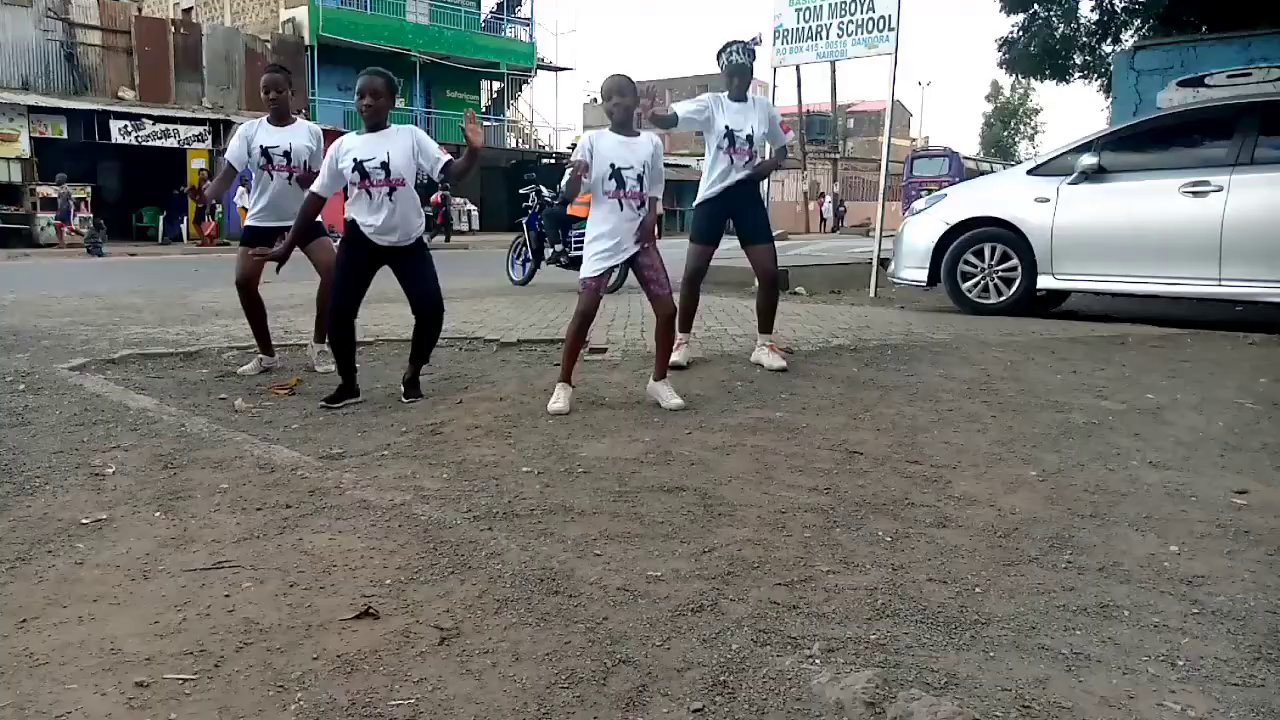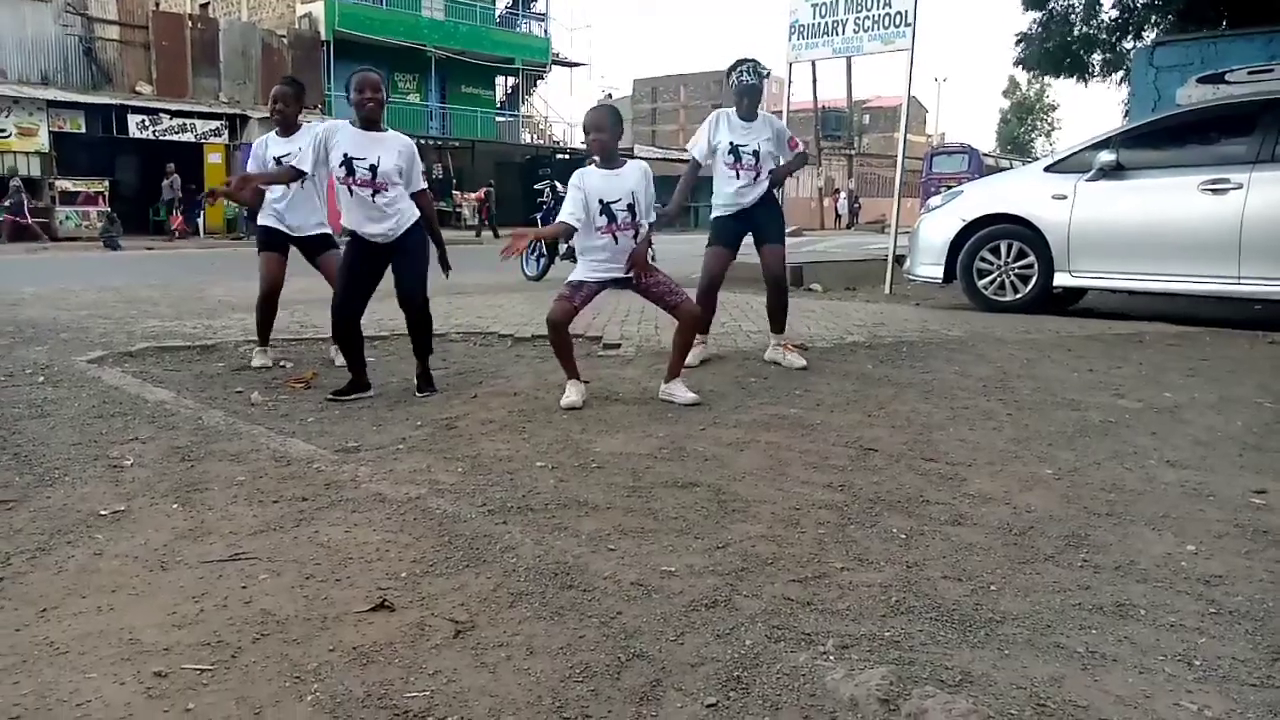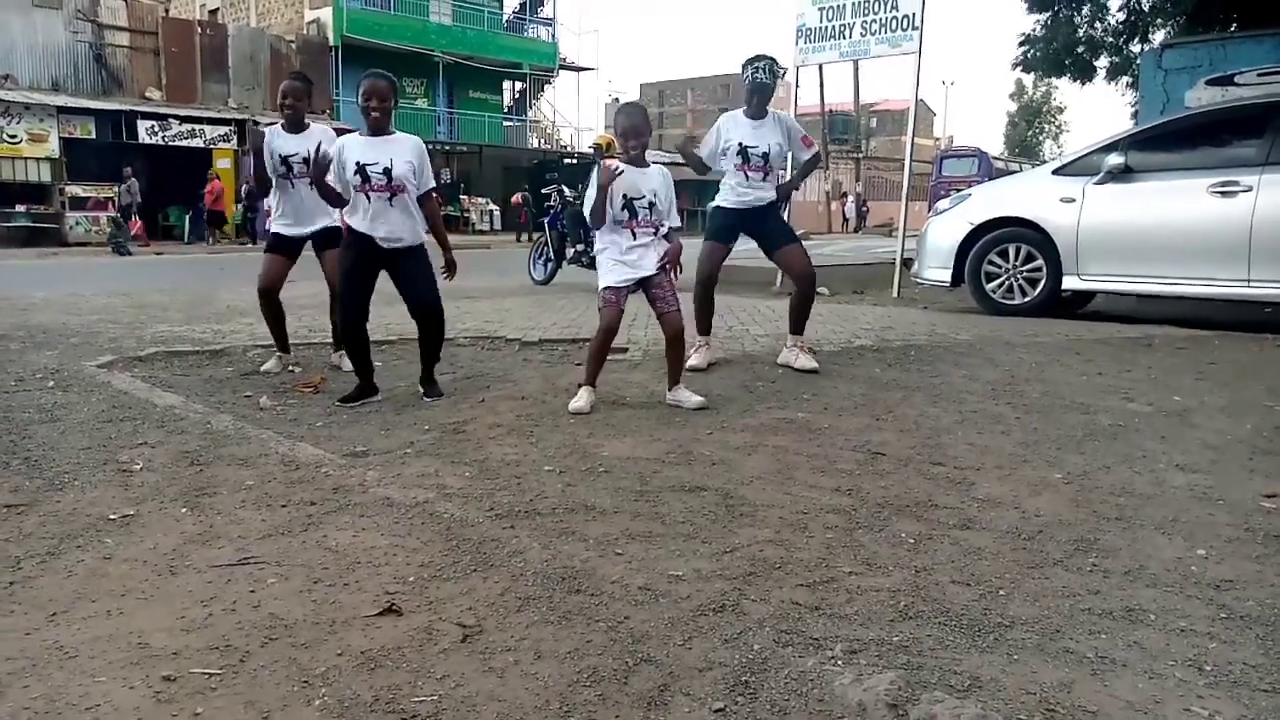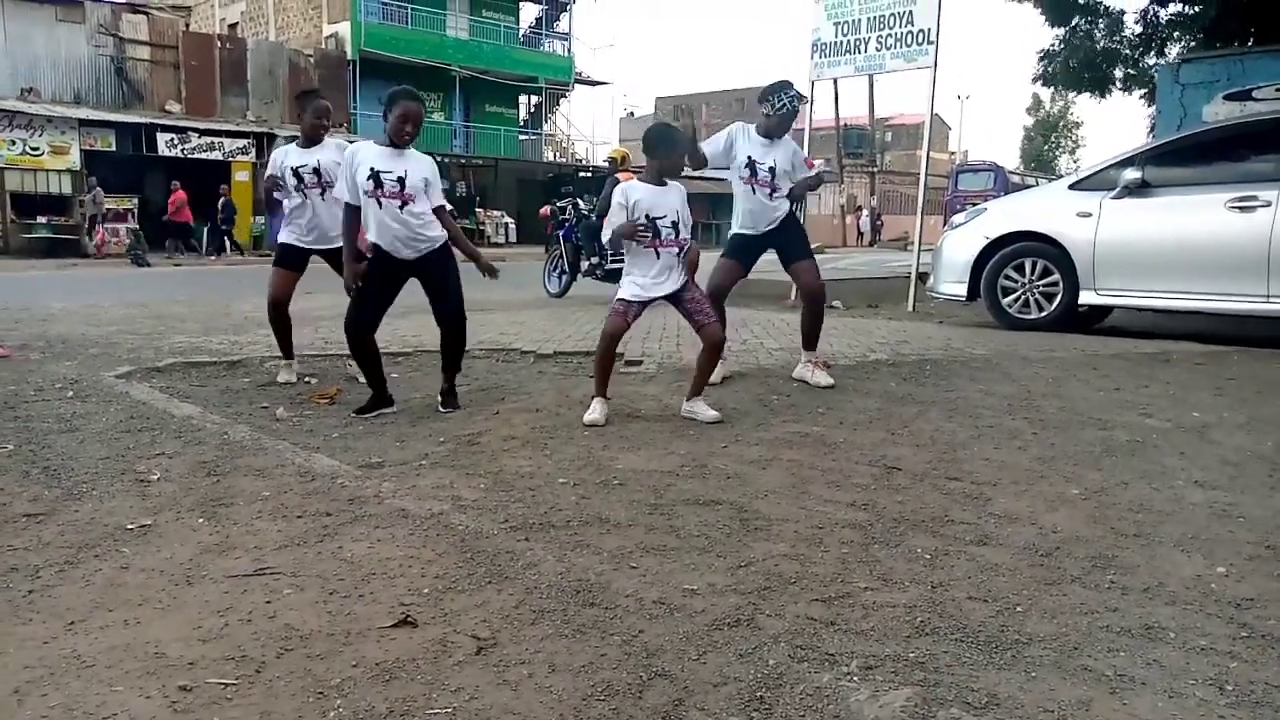
dt=1s
person 1, frame 1
left shoulder: (411, 136)
right shoulder: (342, 146)
left elbow: (451, 170)
right elbow: (316, 198)
left wrist: (473, 151)
right wrist: (286, 248)
left hip: (408, 242)
right hip: (361, 240)
left knee: (431, 310)
right knee: (340, 314)
left ankle: (411, 376)
right ankle: (348, 383)
person 1, frame 2
left shoulder: (402, 144)
right shoulder: (329, 133)
left elbow: (421, 196)
right elbow: (295, 170)
left wrist: (440, 246)
right wrist: (256, 180)
left hip: (407, 233)
right hip: (363, 238)
left knee: (414, 301)
right knee: (343, 311)
left ankle: (423, 370)
right ankle: (359, 378)
person 1, frame 3
left shoulder: (412, 145)
right shoulder: (343, 146)
left elbow: (427, 200)
right elbow: (338, 200)
left wrist: (446, 248)
right wrist: (317, 175)
left hip: (407, 245)
right hip: (361, 243)
left knee: (430, 311)
right knee: (350, 317)
left ankle: (427, 376)
right ankle: (366, 383)
person 1, frame 4
left shoulder: (425, 163)
right shoulder: (356, 153)
left elbow: (441, 214)
right elbow: (351, 212)
left wrist: (475, 256)
right wrist: (352, 260)
left hip: (433, 253)
right hip: (384, 255)
left knee: (453, 321)
right knee: (357, 326)
left ankle: (448, 387)
right ankle: (381, 393)
person 2, frame 1
left shoulder: (763, 108)
right shoulder: (709, 104)
left elbow: (785, 146)
right elbow: (669, 120)
left wrist: (772, 163)
right wrist: (650, 113)
left hip: (747, 196)
right hip: (712, 195)
left knee: (768, 272)
right knee: (694, 271)
left ankle: (764, 343)
right ankle: (682, 339)
person 2, frame 2
left shoulder: (772, 124)
right shoulder: (717, 120)
left elbow: (800, 154)
right elbow: (694, 164)
left wrist: (785, 169)
right wrist: (676, 201)
left hip: (763, 204)
right hip: (726, 209)
left knee: (776, 276)
right knee: (710, 278)
left ankle: (778, 343)
right ankle: (700, 341)
person 2, frame 3
left shoulder: (784, 123)
right shoulder: (727, 122)
left elbow: (814, 156)
right elbow: (703, 165)
left wrist: (793, 183)
right wrist: (686, 154)
left hip: (766, 210)
right hip: (727, 208)
left knee: (805, 275)
right knee: (705, 274)
left ankle: (793, 346)
right ankle: (703, 344)
person 2, frame 4
left shoulder: (789, 145)
right shoulder: (736, 133)
left elbow: (815, 177)
right elbow: (699, 161)
left wrist: (804, 184)
right wrist: (691, 137)
left hip: (785, 224)
right hip: (746, 229)
left knee: (815, 292)
right knee: (714, 290)
left ankle: (809, 361)
right ankle: (717, 359)
person 3, frame 1
left shoulder: (652, 143)
right shoulder: (593, 141)
right elbow: (570, 195)
left wrist: (651, 216)
right wrist: (576, 172)
left hip: (639, 241)
right hip: (602, 241)
left knee: (667, 309)
right knee: (585, 312)
left ankle: (659, 382)
right ankle: (564, 385)
person 3, frame 2
left shoulder: (641, 170)
right shoulder: (581, 178)
left elbow: (648, 219)
right elbow: (570, 225)
left wrist: (642, 246)
right wrist: (535, 234)
left hip: (633, 262)
right hip: (592, 264)
left knee: (691, 313)
right knee: (556, 317)
left ankle: (671, 381)
right ankle: (574, 382)
person 3, frame 3
left shoulder: (662, 174)
right shoulder: (606, 170)
left elbow: (670, 224)
right elbow: (596, 223)
left wrist: (674, 243)
right wrist: (602, 188)
left hip: (654, 261)
right hip: (616, 262)
left knee: (674, 327)
right knee: (609, 325)
left ankle: (675, 388)
right ankle: (587, 387)
person 3, frame 4
left shoulder: (679, 192)
right shoulder: (626, 191)
right elbow: (614, 240)
left wrist: (692, 252)
right wrist: (621, 231)
left hip: (678, 278)
right hip: (639, 279)
left knee: (716, 336)
right knee: (611, 332)
left ankle: (693, 400)
right ankle: (599, 399)
person 4, frame 1
left shoulder: (311, 131)
right shoulder: (249, 130)
right elbow: (228, 173)
right wrist: (207, 194)
right hip: (261, 218)
left knee: (333, 269)
right knee: (244, 280)
left ankle: (319, 344)
right ankle: (266, 353)
person 4, frame 2
left shoulder: (319, 134)
right shoulder: (262, 144)
right elbow: (255, 197)
right wrist: (226, 193)
left hip: (315, 225)
right hip: (273, 223)
right knee: (270, 286)
left ankle: (338, 344)
right ankle: (262, 347)
person 4, frame 3
left shoulder: (325, 134)
right shoulder: (268, 136)
right elbow: (262, 190)
right wrist: (255, 151)
left hip: (325, 221)
right hip: (285, 225)
left knee: (340, 285)
right knee: (266, 288)
left ankle: (340, 349)
right ankle: (282, 352)
person 4, frame 4
left shoulder: (341, 149)
right shoulder: (282, 155)
right elbow: (271, 202)
right wrist: (270, 187)
left hip: (337, 236)
right hip: (294, 237)
right knee: (276, 301)
right ankle: (288, 360)
